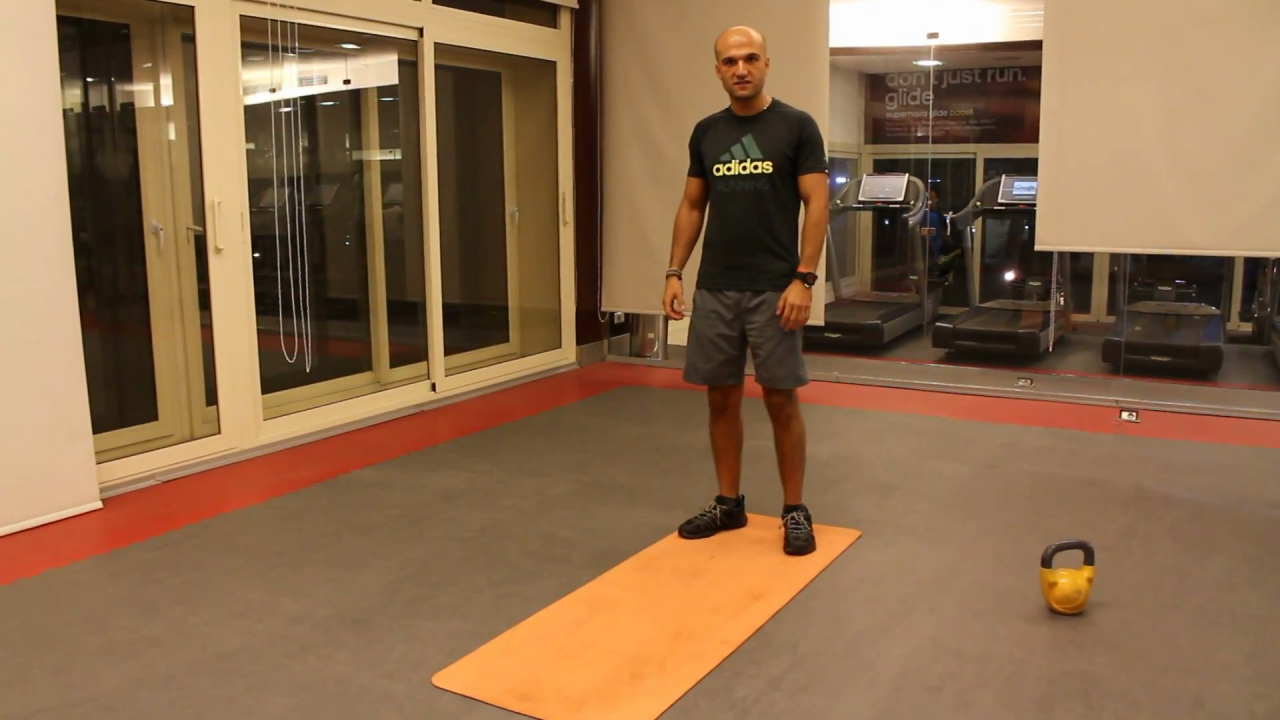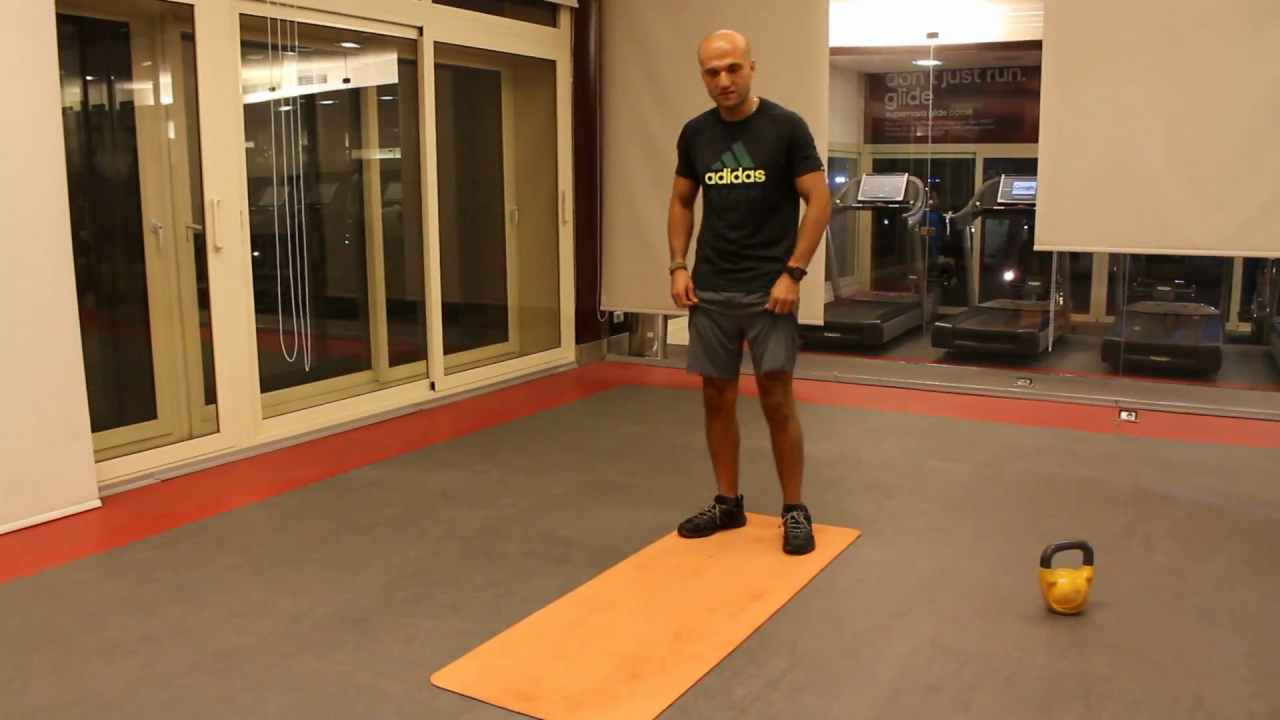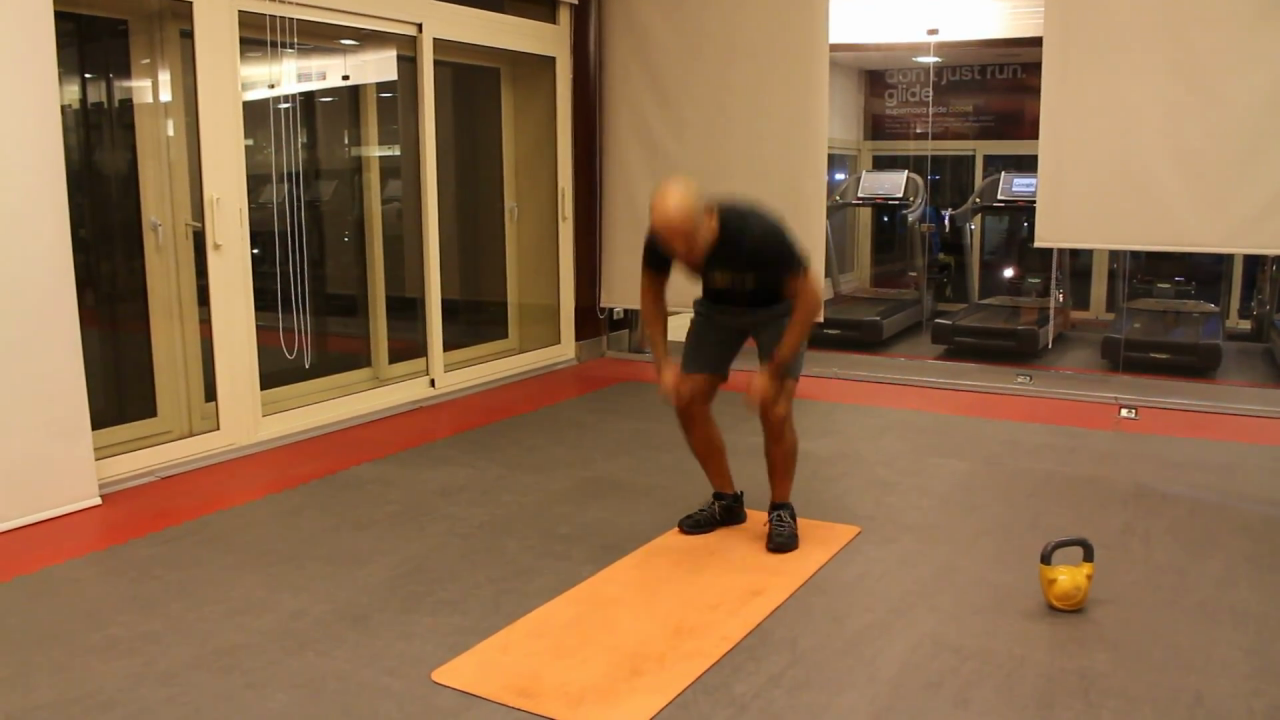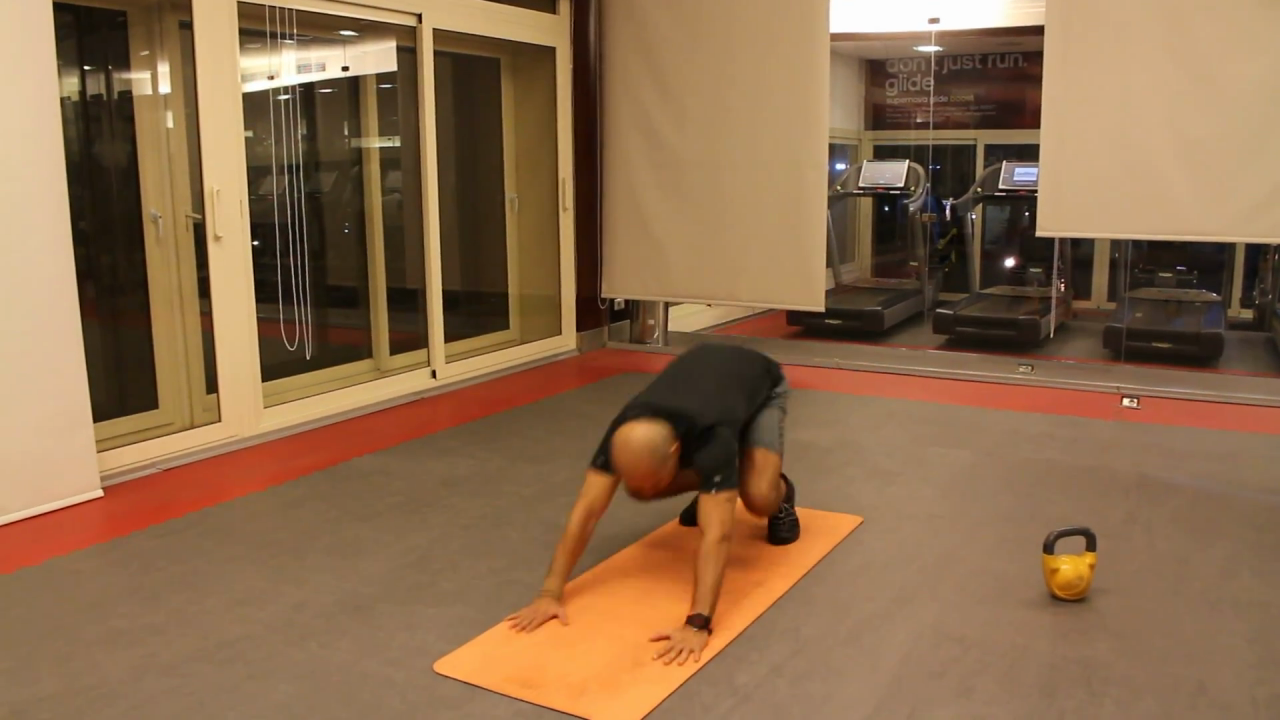
dt=0.4s
person 1, frame 1
left shoulder: (796, 126)
right shoulder: (706, 132)
left elbow: (817, 204)
right elbow: (691, 206)
left wrist: (803, 278)
right wrist: (674, 272)
left hip: (773, 289)
right hip: (714, 289)
left knee: (781, 400)
right knee: (721, 397)
left ankle: (795, 511)
right ankle: (729, 503)
person 1, frame 2
left shoulder: (786, 127)
right shoulder: (694, 134)
left elbow: (819, 202)
right elbow: (681, 202)
left wrist: (793, 273)
right wrist: (677, 264)
left hip: (768, 287)
right hip: (710, 288)
left knee: (776, 400)
right knee: (716, 397)
left ankle: (795, 510)
right ankle: (727, 502)
person 1, frame 3
left shoulder: (760, 234)
right shoulder: (660, 240)
left elbow: (809, 298)
right elbow: (652, 291)
left wrist: (773, 369)
right wrist: (661, 362)
left hip: (778, 301)
right hip: (721, 306)
left knee: (776, 409)
right knee: (688, 400)
left ankle: (782, 509)
right ankle: (726, 500)
person 1, frame 4
left shoulder: (712, 437)
right shoulder: (628, 437)
left elbow: (716, 536)
right elbow: (585, 512)
left wrist: (697, 624)
right wrist: (551, 592)
left hip: (762, 388)
left knee: (758, 495)
right knee: (640, 487)
left ankle: (782, 495)
right ankle: (713, 492)
